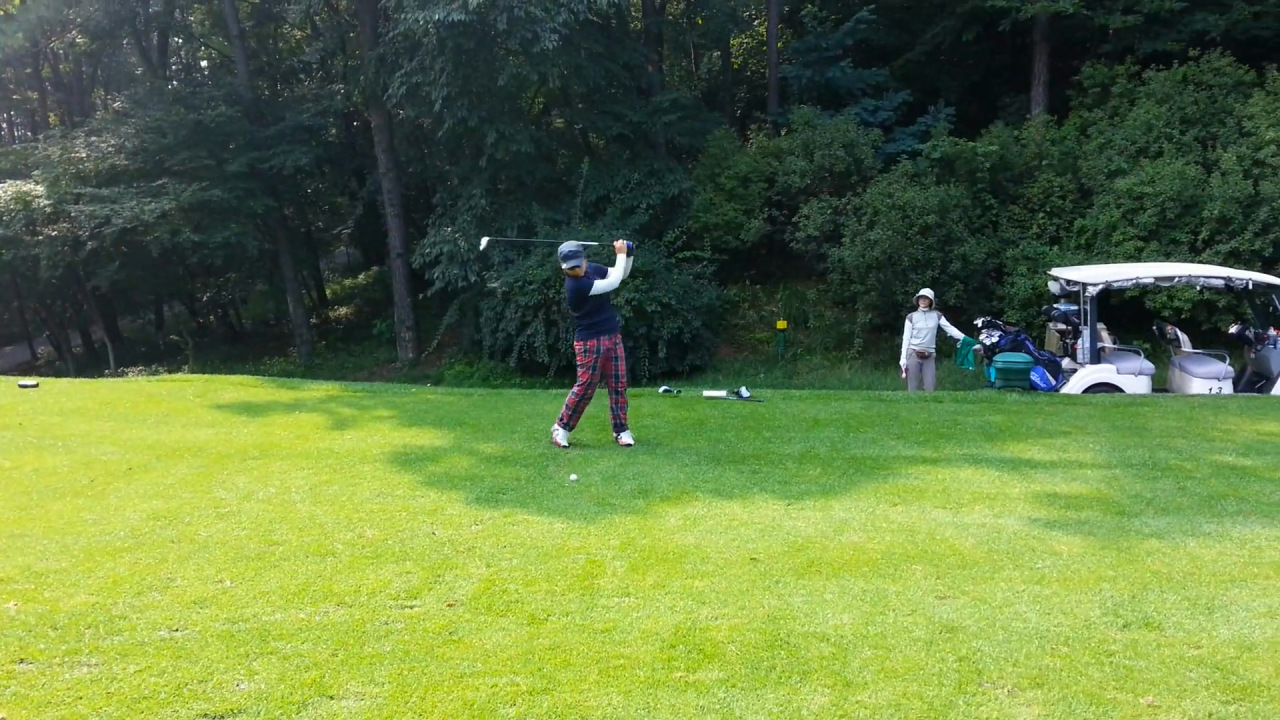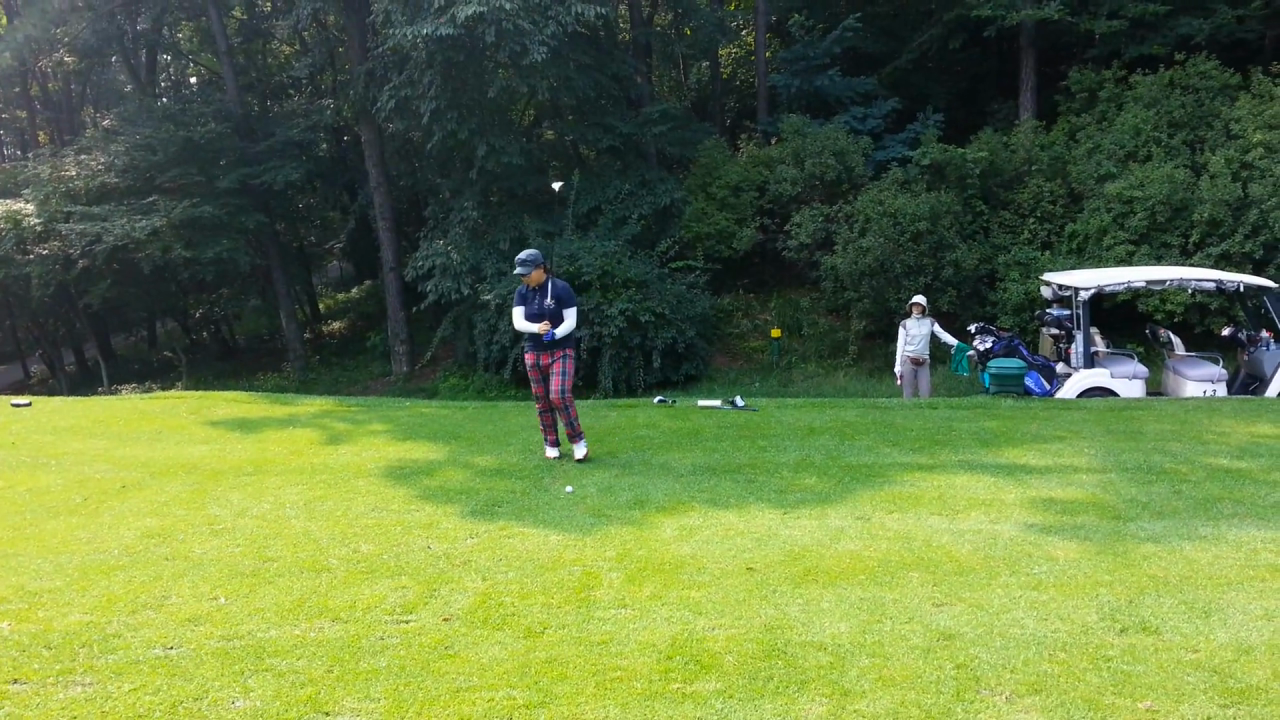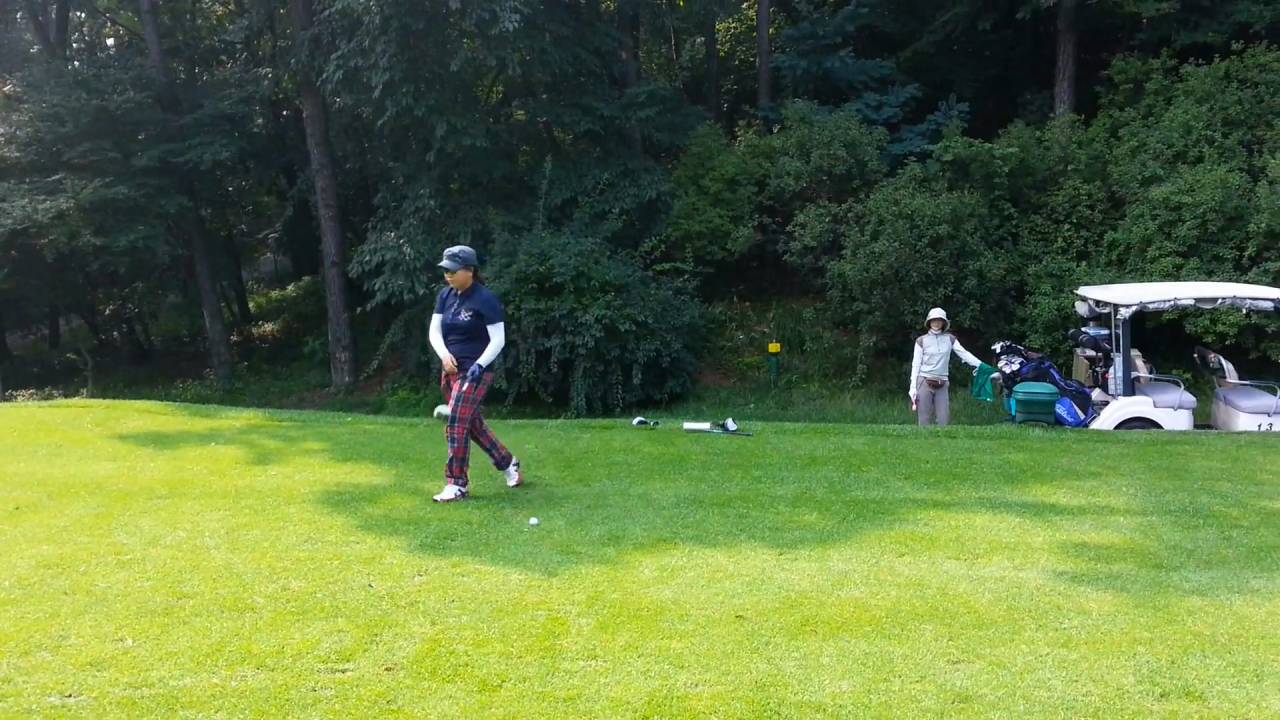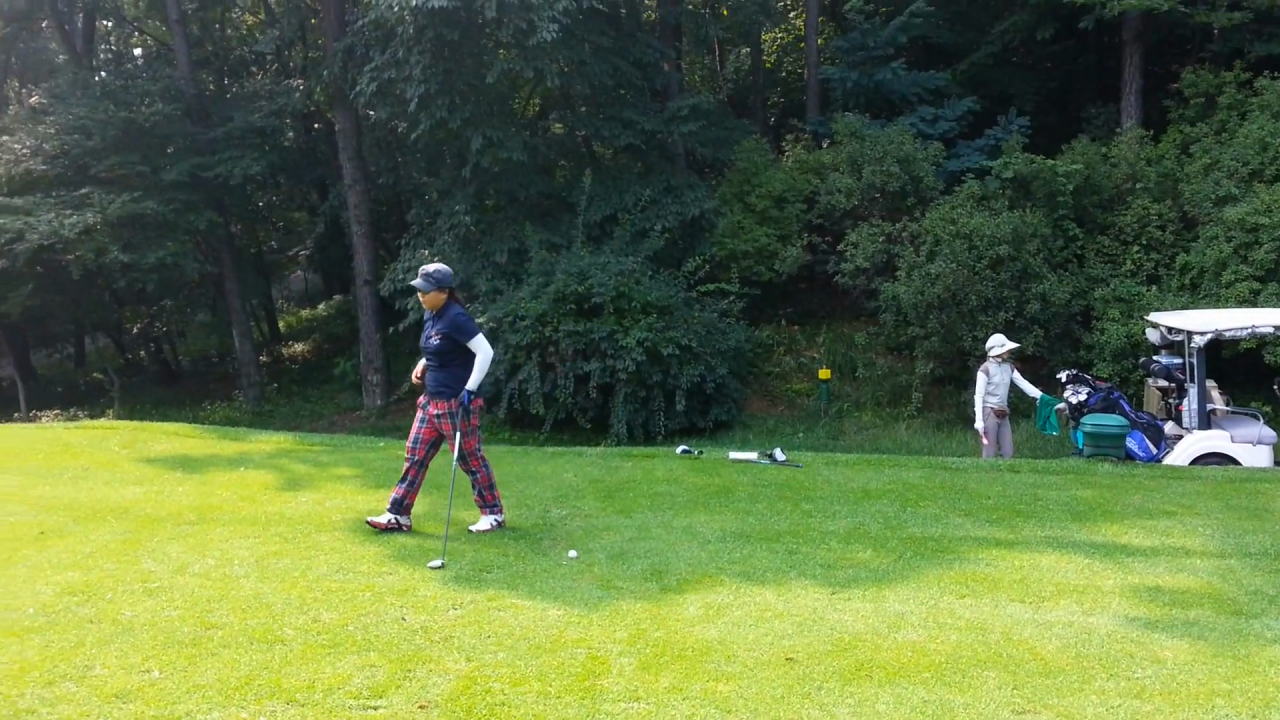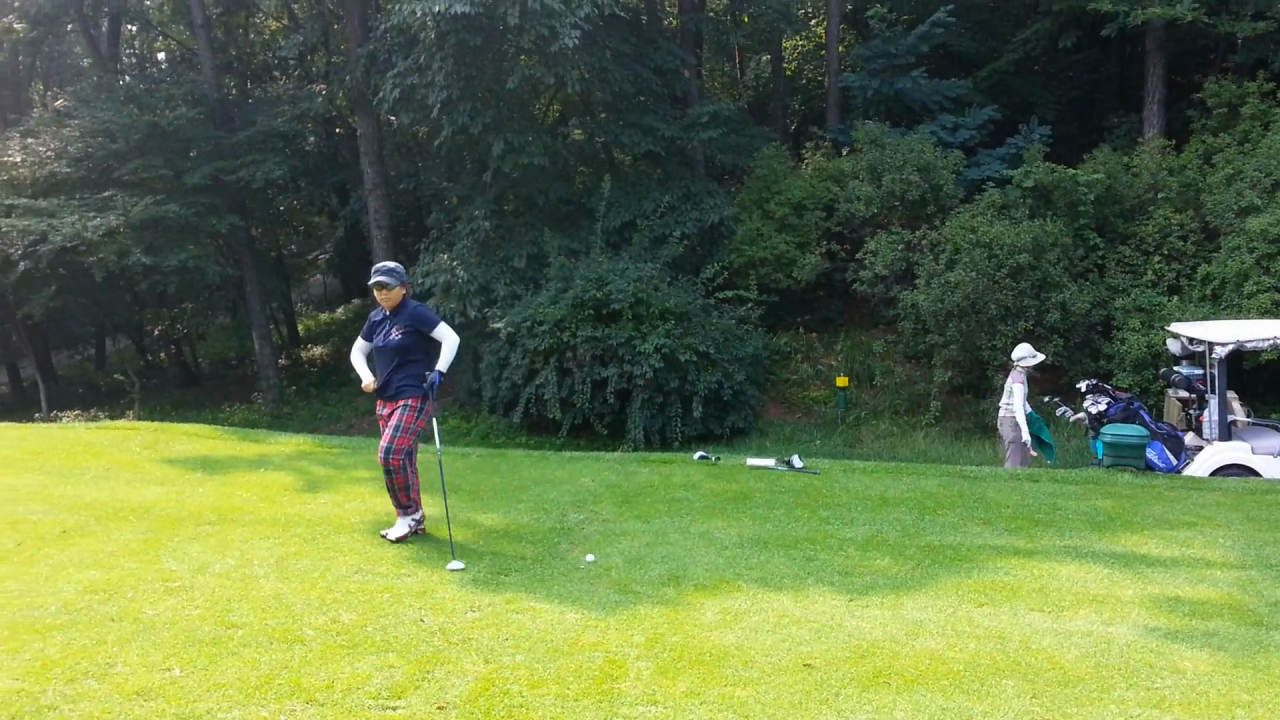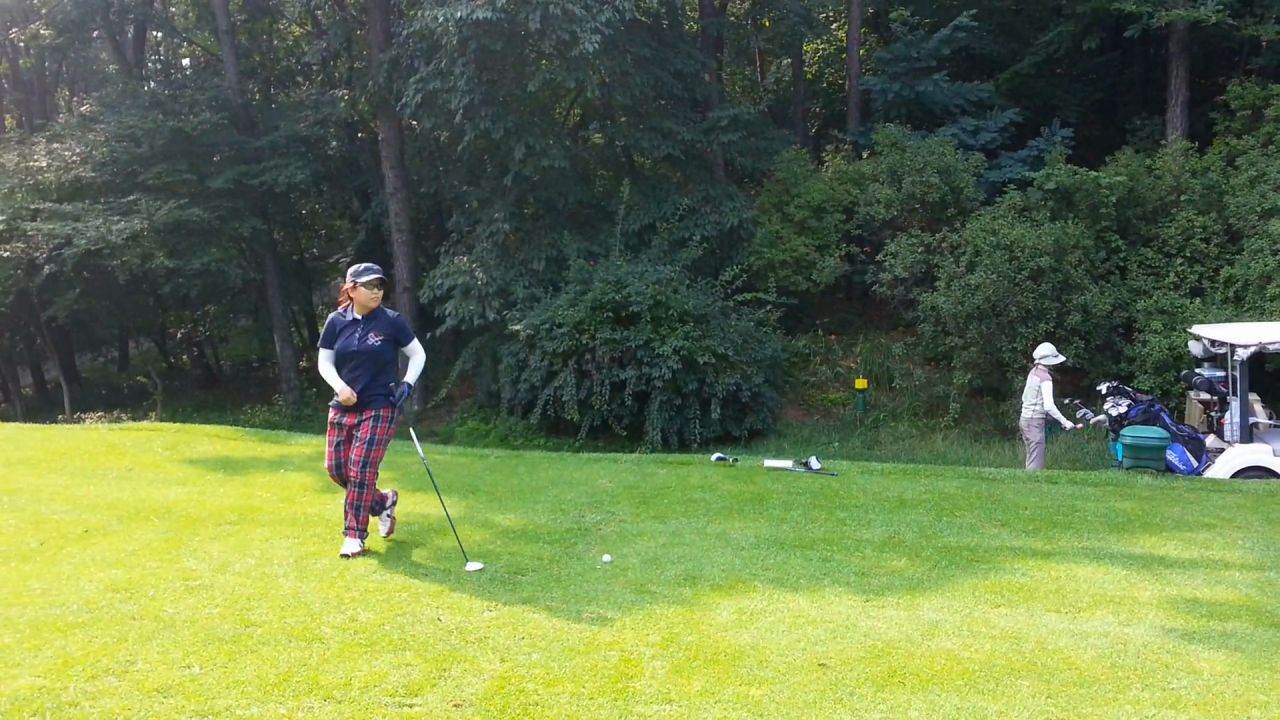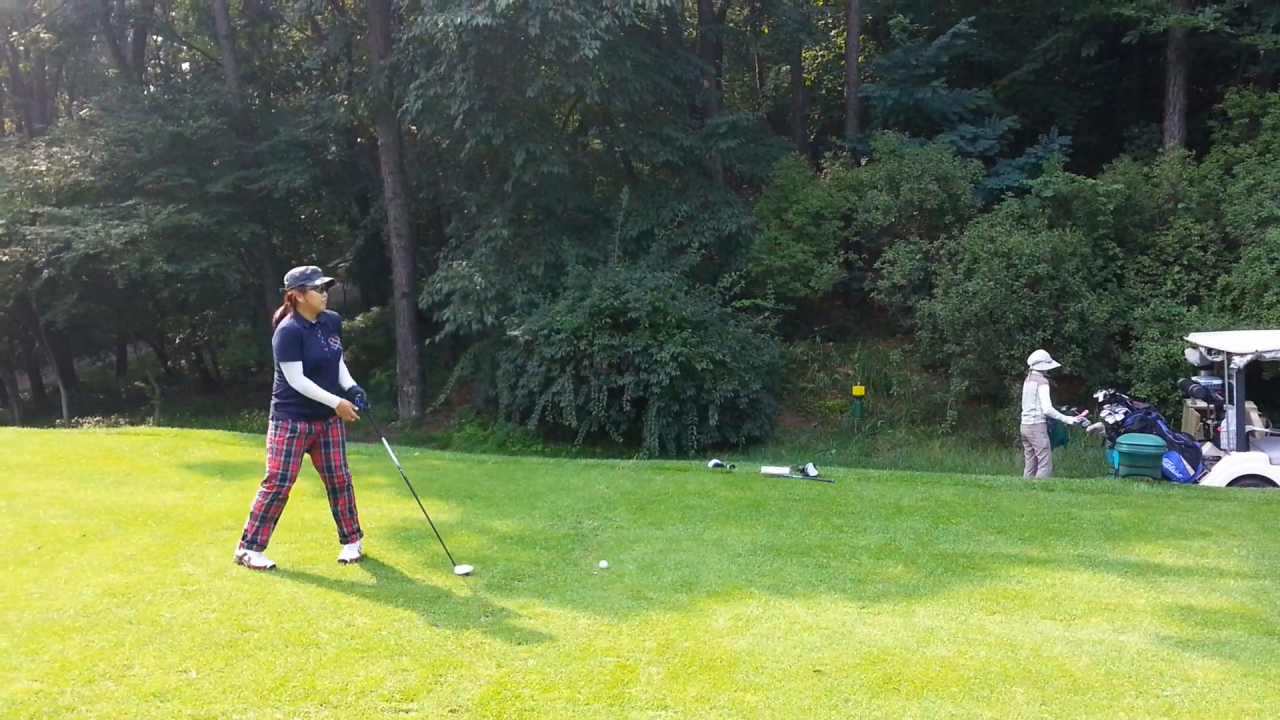
dt=0.4s
person 1, frame 1
left shoulder: (592, 270)
right shoulder: (574, 285)
left elbow: (621, 273)
right elbow: (611, 284)
right wrist: (620, 255)
left hip: (611, 336)
right hip: (590, 341)
left knee: (618, 384)
right knee: (585, 386)
right ankle: (562, 426)
person 1, frame 2
left shoulder: (562, 288)
right shoulder: (522, 292)
left elbow: (571, 322)
right elbow: (518, 322)
left wrist: (554, 334)
right wrist: (538, 329)
left hip: (561, 351)
right hip: (534, 354)
left knee: (560, 396)
right knee: (542, 402)
left ankle: (578, 440)
right ankle: (551, 443)
person 1, frame 3
left shoulder: (486, 299)
right shoulder: (445, 295)
left elbow: (498, 340)
right elbow: (434, 331)
left wrist: (478, 366)
right wrist: (444, 355)
left hip: (475, 372)
right hip: (451, 372)
left knee: (456, 424)
right knee: (472, 425)
left ankle: (457, 484)
right ankle: (507, 462)
person 1, frame 4
left shoulder: (456, 318)
right shoulder: (431, 315)
left elbow: (485, 352)
left wrist: (470, 390)
right wrist: (422, 365)
left hip: (456, 401)
right hip: (431, 399)
left knee: (469, 458)
right knee: (415, 455)
left ankle: (493, 513)
right ankle: (398, 515)
person 1, frame 5
left shoulder: (416, 313)
right shoulder: (376, 318)
left elbow: (451, 339)
right elbow: (357, 352)
left wrist: (438, 373)
right wrist: (366, 375)
left hip: (413, 398)
right hip: (386, 400)
left knee: (393, 454)
right knee: (398, 457)
left ankle: (410, 512)
right ankle: (412, 519)
person 1, frame 6
left shoulder: (391, 321)
right shoulder: (336, 322)
left elbow: (418, 354)
right elbow: (324, 362)
left wrist: (407, 384)
right wrist: (340, 386)
left hip: (378, 409)
right hip: (342, 408)
left knee: (360, 471)
right knee: (336, 469)
left ankle: (355, 534)
right ankle: (382, 502)
person 1, frame 7
left shoulder: (332, 321)
right shoulder: (288, 330)
right elbow: (296, 380)
left wrist: (351, 388)
right wrist: (335, 401)
left hip: (328, 417)
right hip: (290, 419)
left knee: (339, 477)
right knee: (278, 483)
left ankle: (351, 539)
right ankle: (249, 547)
